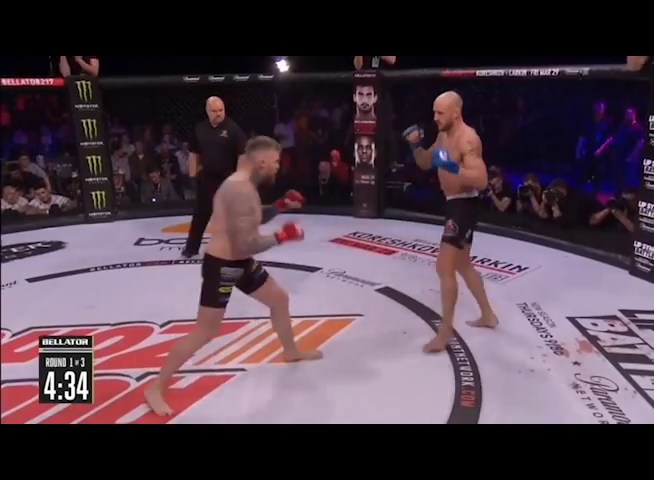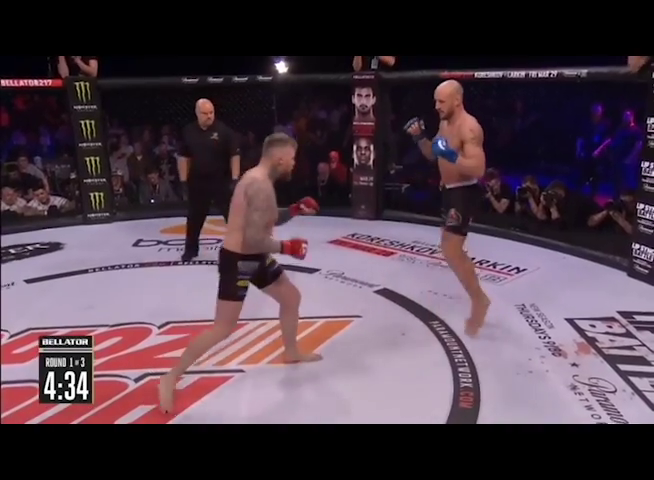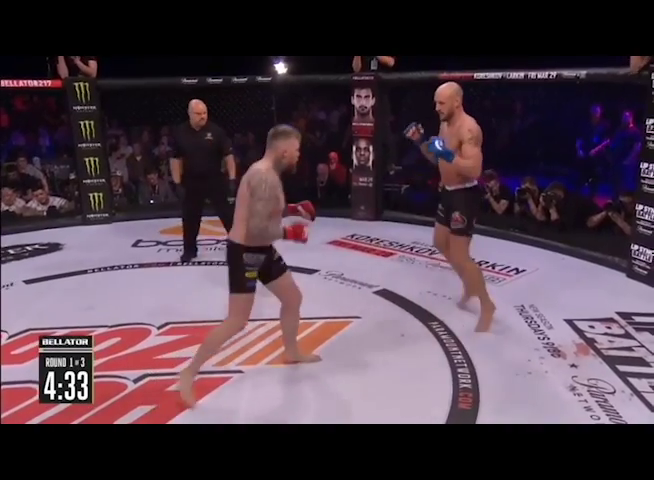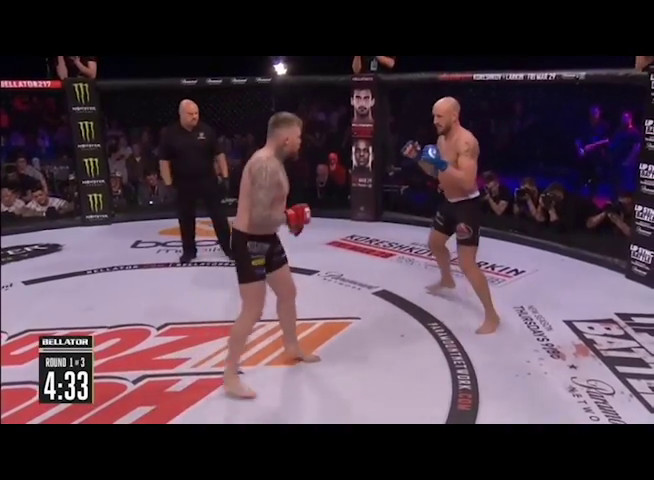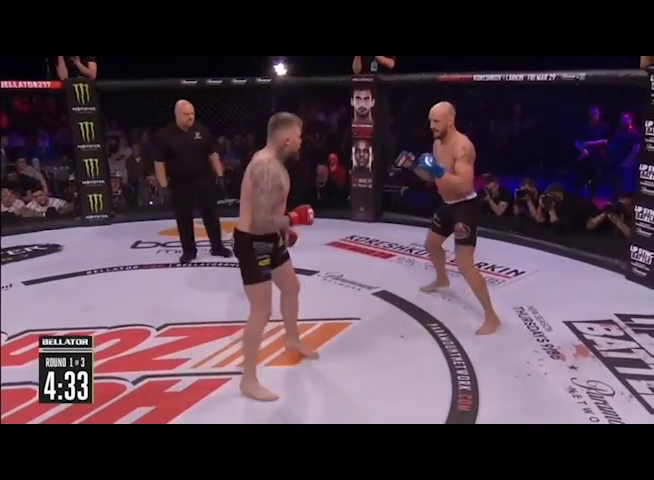
dt=0.1s
person 1, frame 1
left shoulder: (247, 185)
right shoulder: (238, 190)
left elbow: (254, 220)
right elbow: (247, 243)
left wrist: (281, 205)
right wrist: (281, 236)
left hip: (243, 264)
right hip: (221, 267)
left knee: (281, 301)
right knee: (203, 334)
left ankle: (292, 351)
right ankle: (156, 389)
person 1, frame 2
left shoulder: (260, 180)
right shoulder: (260, 187)
right elbow: (253, 240)
left wrist: (294, 210)
right wrist: (285, 247)
left hip: (256, 258)
right hip: (237, 261)
left knee: (292, 297)
right knee: (222, 329)
left ankle: (292, 352)
right ankle: (170, 381)
person 1, frame 3
left shoulder: (266, 172)
right shoulder: (265, 177)
right elbow: (257, 229)
left wrist: (294, 210)
right wrist: (289, 232)
left hip: (262, 251)
right hip: (244, 253)
left knee: (293, 297)
right knee: (236, 323)
left ankle: (292, 351)
right ankle: (189, 374)
person 1, frame 4
left shoulder: (271, 161)
right shoulder: (266, 167)
right elbow: (259, 218)
left wrist: (289, 216)
right wrist: (291, 217)
left hip: (266, 239)
right hip: (249, 242)
left knee: (288, 293)
right knee: (253, 312)
left ankle: (292, 347)
right ankle: (230, 375)
person 1, frame 5
left shoulder: (271, 161)
right shoulder: (267, 169)
right elbow: (262, 222)
left wrist: (285, 227)
right wrist: (293, 220)
left hip: (269, 239)
right hip: (252, 242)
left knee: (292, 287)
right knee: (262, 312)
left ankle: (293, 341)
right ankle: (248, 379)
person 2, frame 1
left shoulder: (468, 139)
right shoulder: (444, 135)
left elbow: (481, 180)
right elbow: (425, 163)
left wrist: (454, 168)
right wrist: (416, 146)
left hip: (465, 205)
right hip: (454, 204)
left knee: (444, 267)
right knee: (462, 263)
left ankle: (446, 329)
right ankle: (488, 315)
person 2, frame 2
left shoulder: (469, 128)
right shoulder: (444, 124)
left elbow: (478, 170)
right elbow: (431, 155)
left wrist: (452, 156)
right wrist: (420, 137)
left hip: (465, 193)
right hip: (451, 191)
left knee: (451, 255)
right knee: (455, 251)
left ankle: (478, 305)
right ankle: (478, 298)
person 2, frame 3
left shoulder: (468, 129)
right shoulder: (445, 125)
left elbow: (474, 170)
right elbow: (434, 158)
left wrist: (449, 156)
right wrist: (420, 141)
left hip: (466, 194)
right hip: (450, 192)
left knee: (460, 255)
right knee: (440, 242)
left ankle: (487, 305)
right ankle: (469, 288)
person 2, frame 4
left shoulder: (466, 142)
right shoulder: (442, 139)
left elbow: (468, 181)
right elbow: (436, 171)
left wrist: (443, 166)
right wrist: (420, 157)
left hip: (468, 206)
right hip: (450, 203)
left knee: (467, 265)
right knee: (435, 245)
left ankle: (491, 315)
right ankle: (447, 281)
person 2, frame 5
left shoulder: (462, 146)
right shoulder: (438, 143)
left elbow: (464, 185)
right elbow: (431, 176)
left wrist: (440, 172)
right wrist: (414, 165)
left hip: (465, 207)
right hip: (447, 205)
left knee: (465, 265)
right knee: (431, 246)
left ankle: (491, 317)
right ankle: (442, 280)
person 3, frame 1
left shoulder: (233, 128)
right shoulder: (200, 128)
left elbow: (243, 154)
right elbow: (194, 153)
right wrist: (192, 176)
left hip: (229, 178)
right hip: (206, 178)
right knee: (200, 213)
right ankle: (192, 246)
person 3, frame 2
left shoulder: (224, 131)
right shoulder: (189, 132)
left elbow: (235, 156)
right elbow: (184, 157)
left wrist: (235, 179)
right wrist: (184, 179)
left hip: (221, 181)
right hip: (198, 181)
left knee: (231, 215)
right knee: (194, 216)
right ankle: (191, 249)
person 3, frame 3
left shoulder: (216, 131)
right shoulder: (180, 132)
left elbow: (228, 156)
right elbow: (176, 159)
left wrist: (232, 179)
right wrist: (177, 182)
left hip: (215, 180)
right hip: (191, 181)
left knee: (226, 214)
right knee: (189, 216)
right ankle: (189, 249)
person 3, frame 4
left shoulder: (206, 131)
right shoulder: (170, 134)
left elbow: (219, 155)
right elbow: (164, 161)
left wrist: (225, 176)
right wrist: (168, 183)
left hip: (207, 180)
right hip: (183, 183)
left knee: (218, 214)
right knee: (186, 217)
left ankle: (227, 247)
right ankle: (189, 250)
person 3, frame 5
left shoulder: (201, 130)
right shoulder: (165, 135)
left elbow: (212, 154)
right elbow: (159, 162)
left wrist: (219, 175)
right wrist: (164, 185)
left hip: (203, 180)
right hip: (180, 183)
left knee: (211, 214)
right knee: (183, 218)
left ankle: (217, 247)
right ankle: (189, 250)
